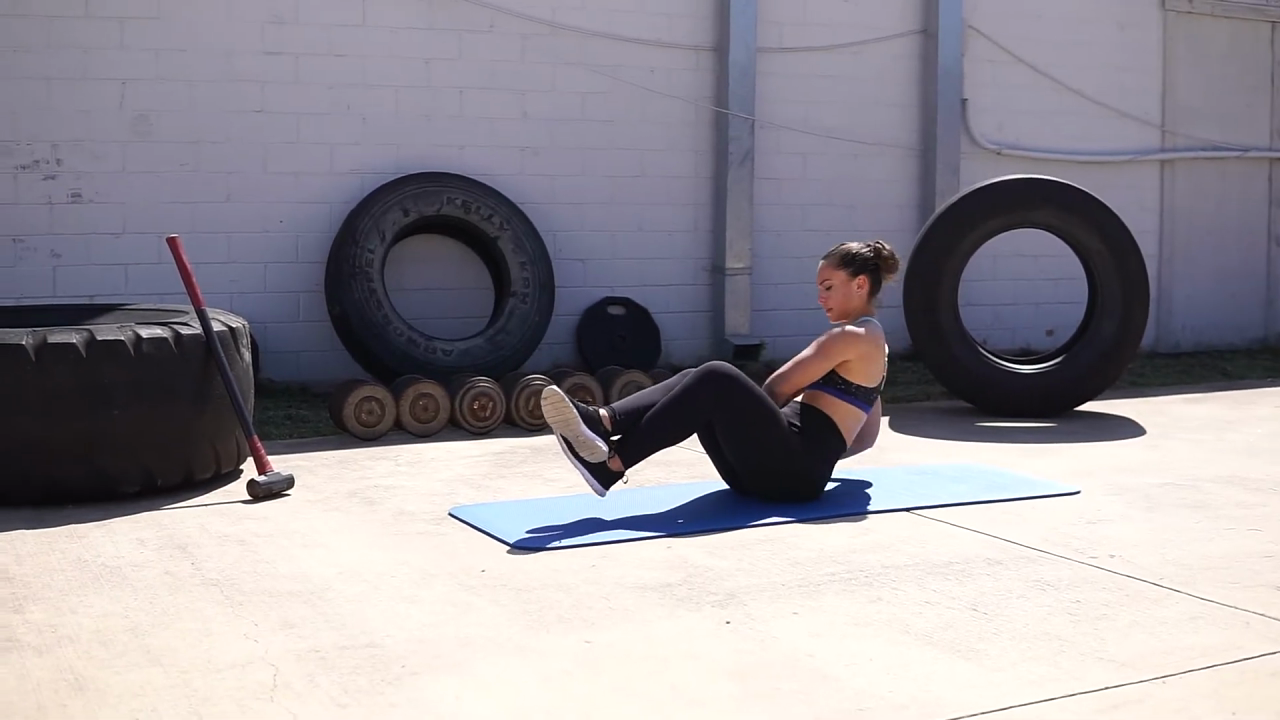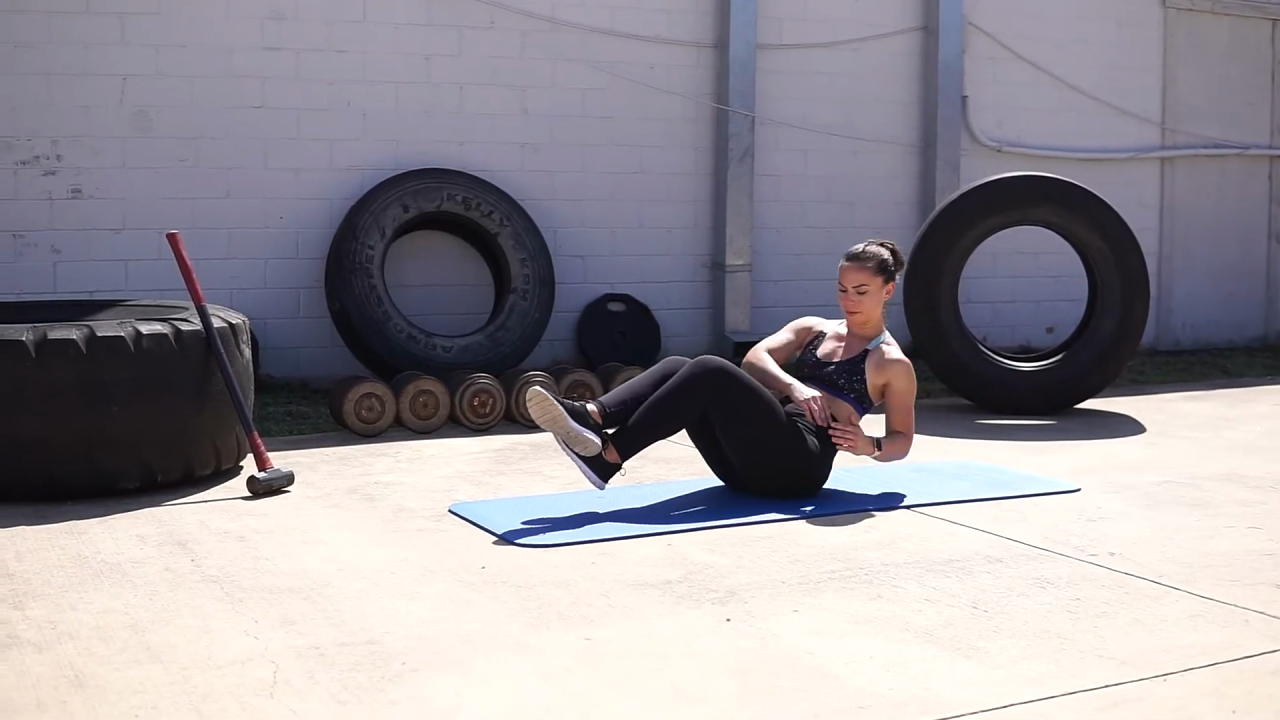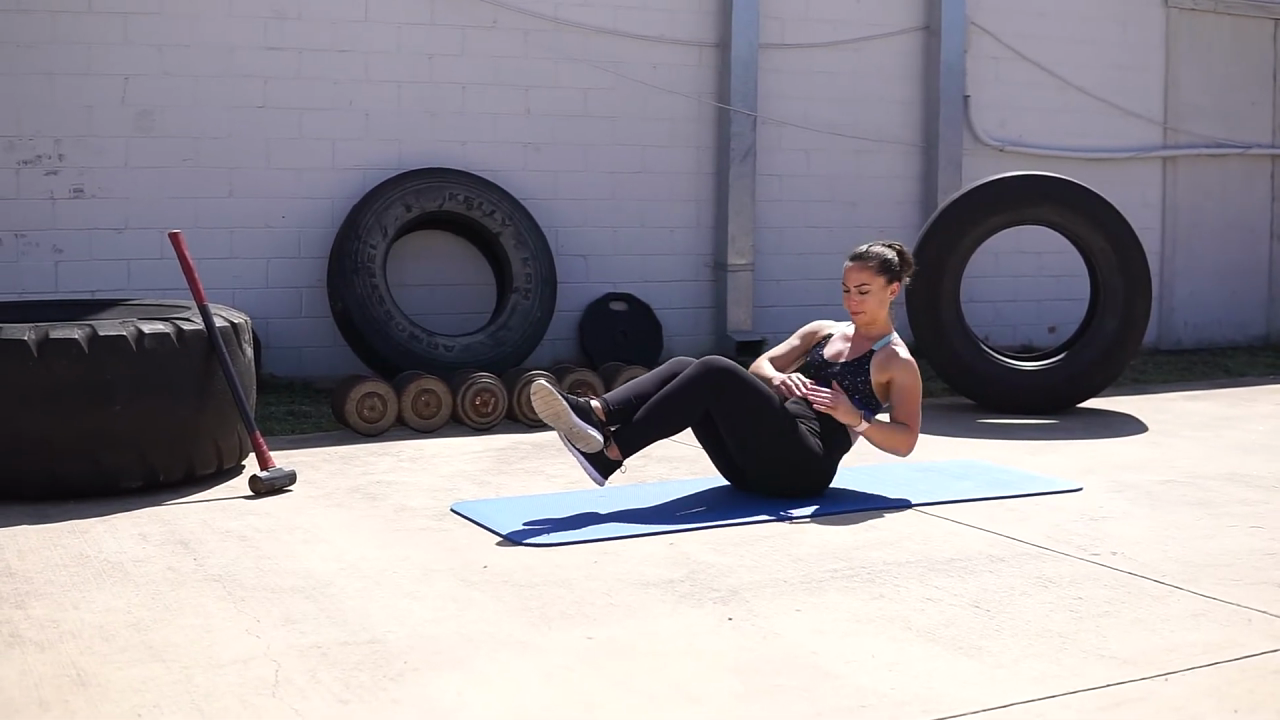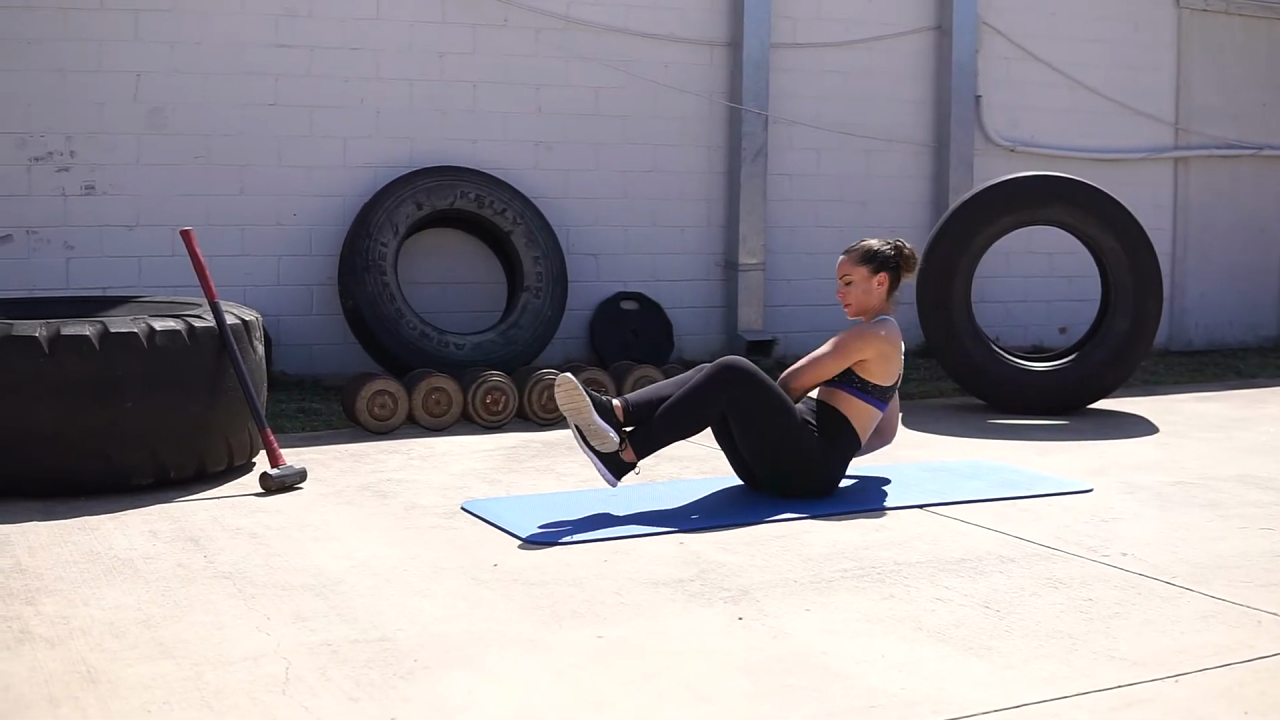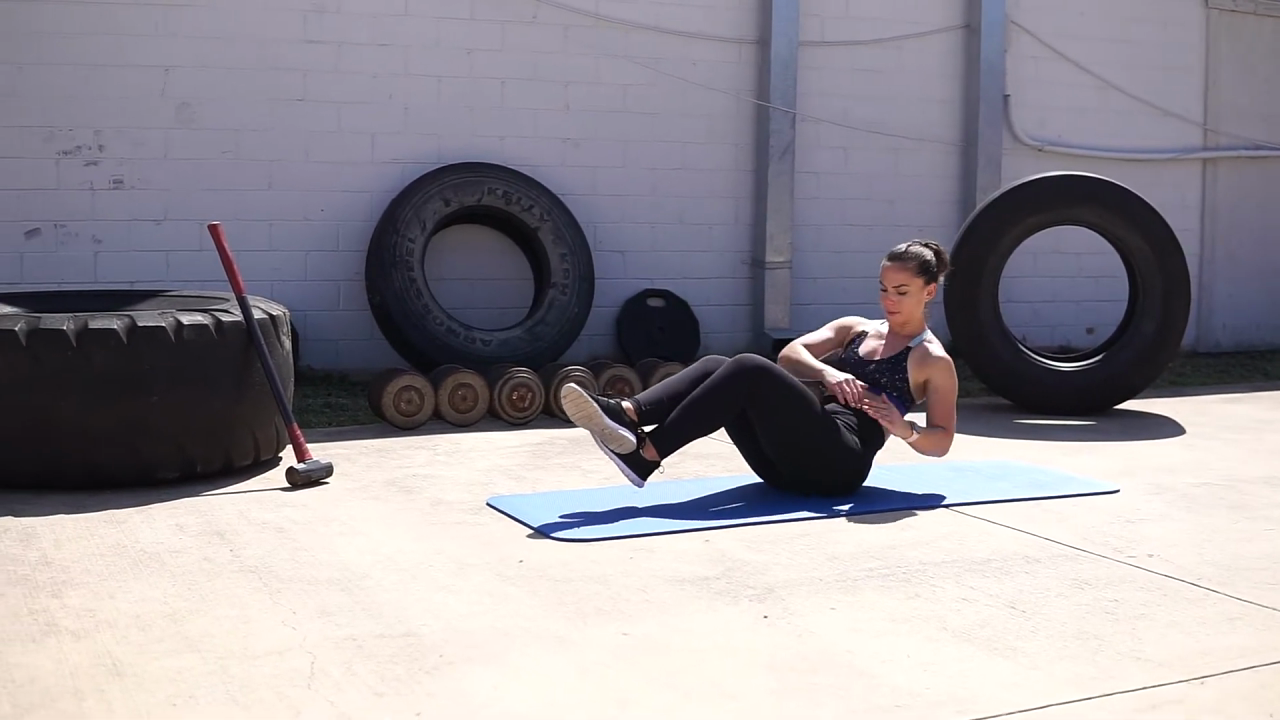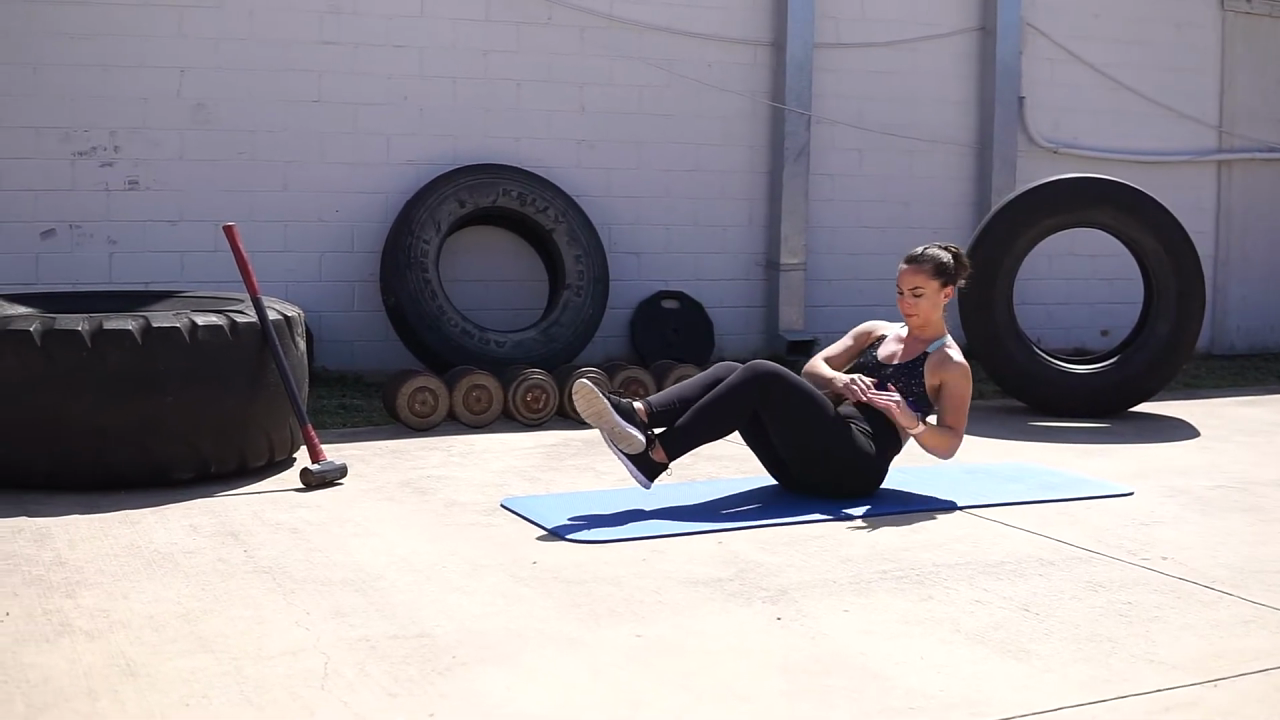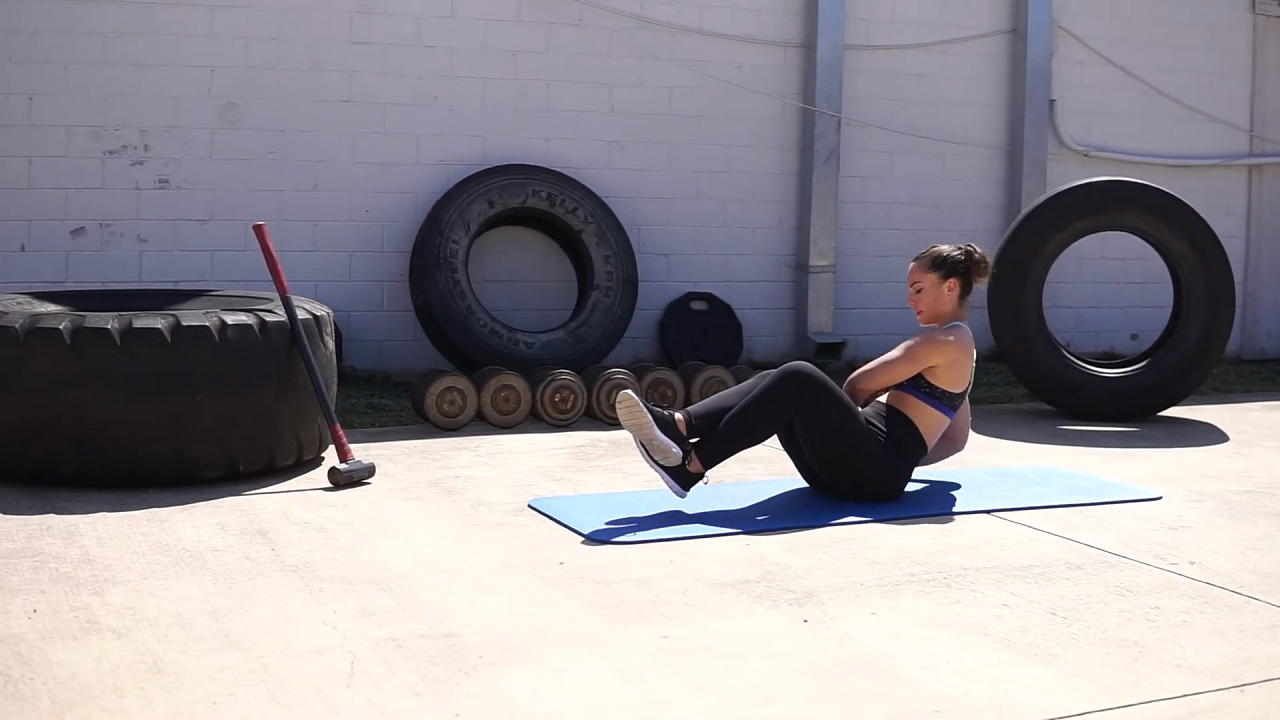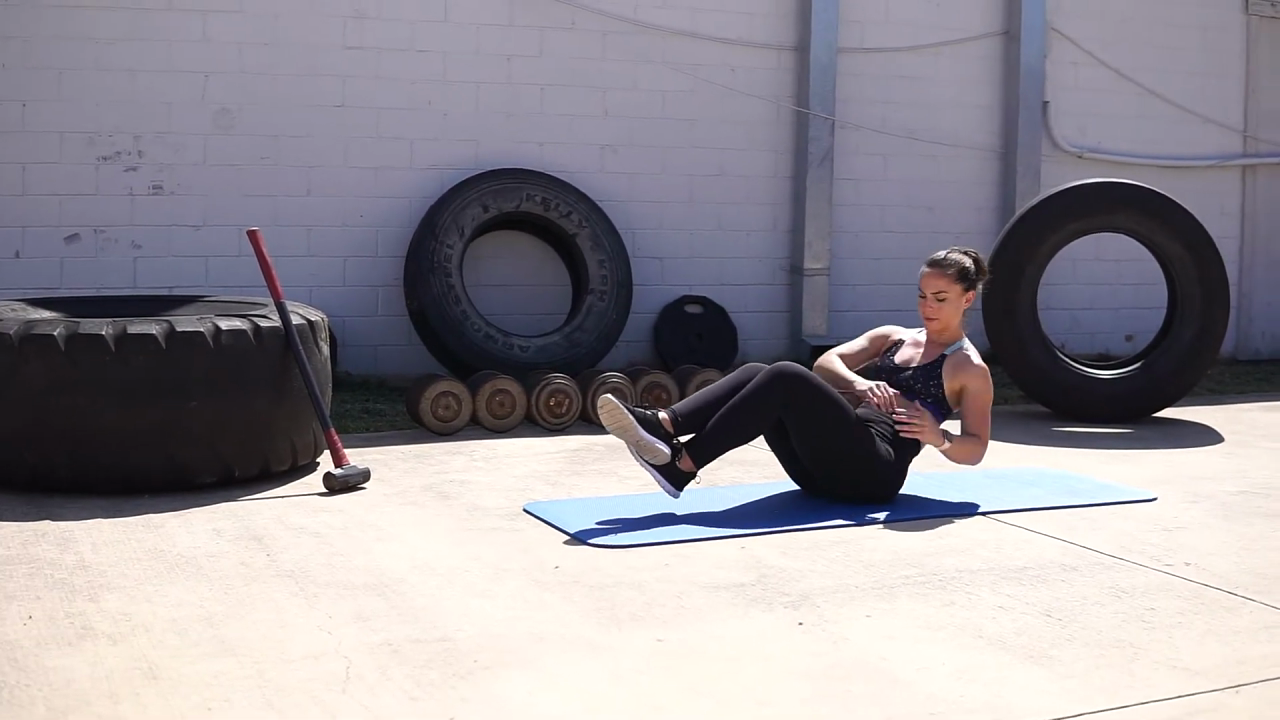
dt=0.4s
person 1, frame 1
left shoulder: (854, 336)
right shoulder: (864, 342)
left elbow: (783, 385)
right elbow: (867, 435)
left wrist: (748, 402)
left hip: (797, 470)
right hip: (768, 465)
left knee: (715, 377)
right knee: (693, 380)
left ankle: (612, 462)
right ankle: (600, 422)
person 1, frame 2
left shoulder: (892, 363)
right shoulder: (815, 329)
left elbow: (901, 439)
right elbow: (754, 359)
left wrist: (869, 446)
right wrist: (794, 386)
left hip: (796, 463)
right hip: (751, 462)
left knee: (709, 371)
right knee: (677, 367)
left ankle: (609, 455)
right ankle: (589, 416)
person 1, frame 3
left shoulder: (898, 363)
right shoulder: (825, 332)
left elbow: (904, 440)
right elbow: (761, 366)
left wrist: (855, 419)
right wrist: (780, 380)
left hip: (802, 465)
right hip: (756, 462)
left knee: (714, 371)
right knee: (683, 368)
left ankle: (611, 452)
right ankle: (593, 412)
person 1, frame 4
left shoulder: (874, 335)
right shoulder: (878, 338)
left elbow: (796, 381)
right elbow: (885, 433)
left wrist: (756, 394)
left hip: (810, 467)
right hip: (776, 462)
left knee: (732, 372)
right knee: (709, 376)
left ankle: (624, 453)
right ankle: (612, 412)
person 1, frame 5
left shoulder: (934, 360)
right shoulder: (858, 329)
left elbow: (940, 439)
right elbow: (789, 355)
left wrist: (906, 429)
right wrist: (825, 372)
left hip: (837, 462)
right hip: (790, 461)
left knee: (748, 369)
right knee: (715, 366)
left ankle: (647, 453)
right ankle: (625, 413)
person 1, frame 6
left shoulder: (952, 365)
right shoulder: (877, 332)
left elbow: (948, 443)
right elbow: (814, 370)
left wrist: (910, 422)
right wrist: (841, 381)
left hip: (853, 465)
right hip: (808, 464)
left knee: (761, 376)
right knee: (729, 373)
left ankle: (656, 454)
right ankle: (635, 414)
person 1, frame 7
left shoulder: (947, 342)
right shoulder: (949, 347)
left elbow: (863, 383)
right elbow: (955, 440)
left wrist: (829, 396)
left hip: (875, 471)
right hip: (848, 465)
left knee: (797, 377)
right knee: (772, 382)
left ankle: (690, 465)
right ankle: (675, 425)
person 1, frame 8
left shoulder: (969, 367)
right shoulder: (895, 337)
left elbow: (975, 448)
right elbow: (826, 364)
left wrist: (937, 437)
right wrist: (857, 383)
left hip: (873, 470)
right hip: (826, 469)
left knee: (785, 377)
right knee: (754, 374)
left ankle: (682, 464)
right ankle: (660, 424)
